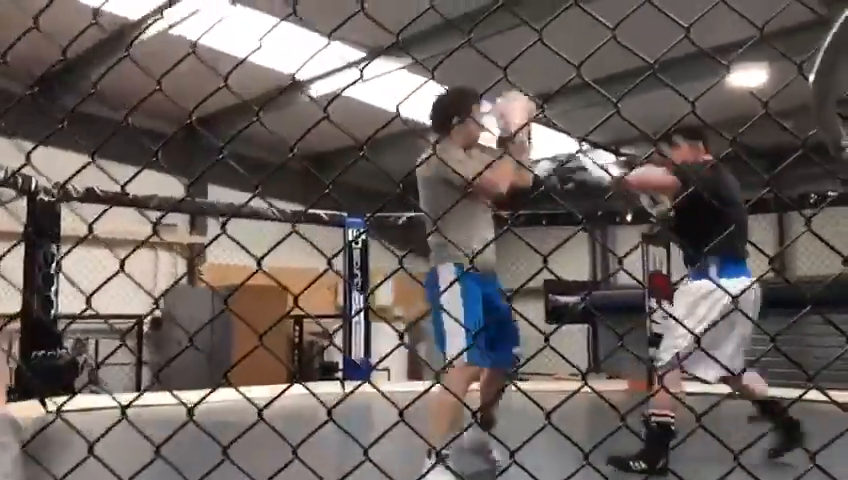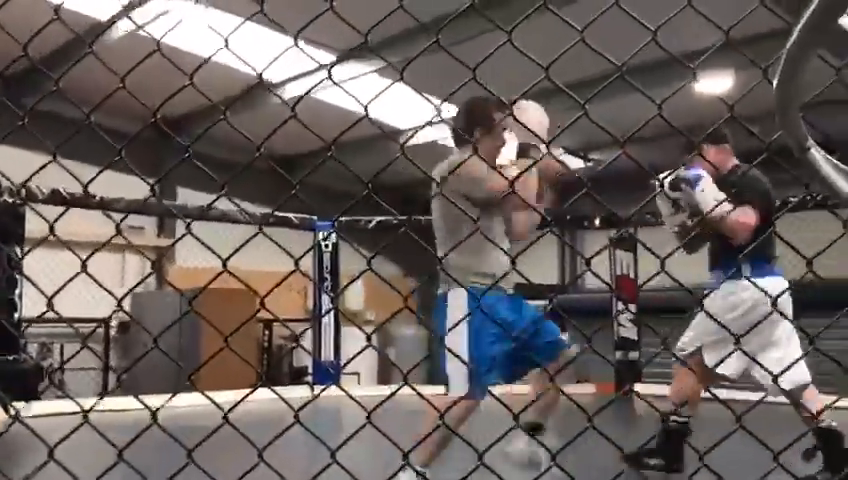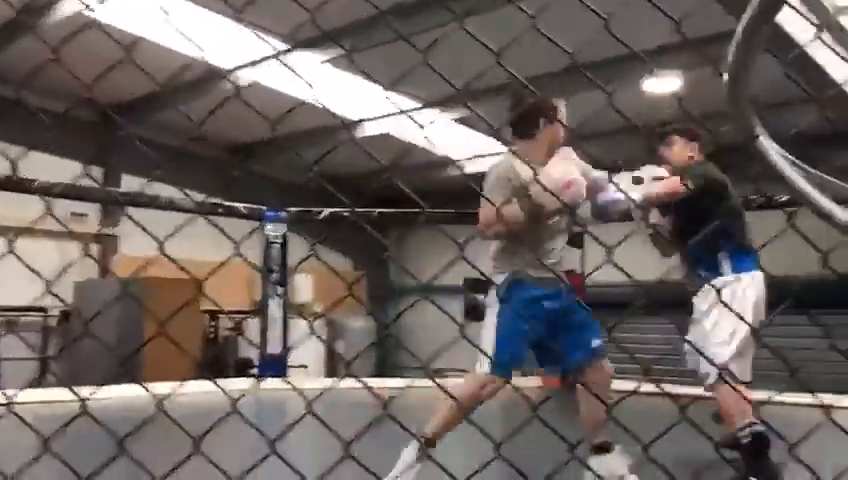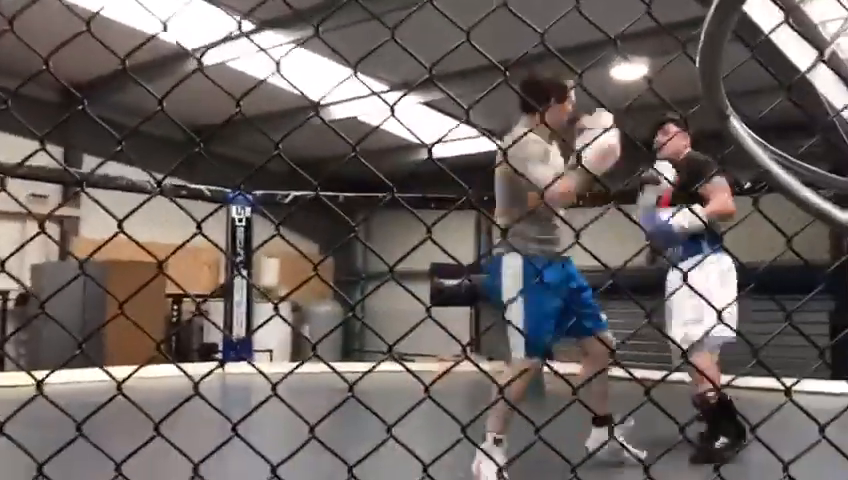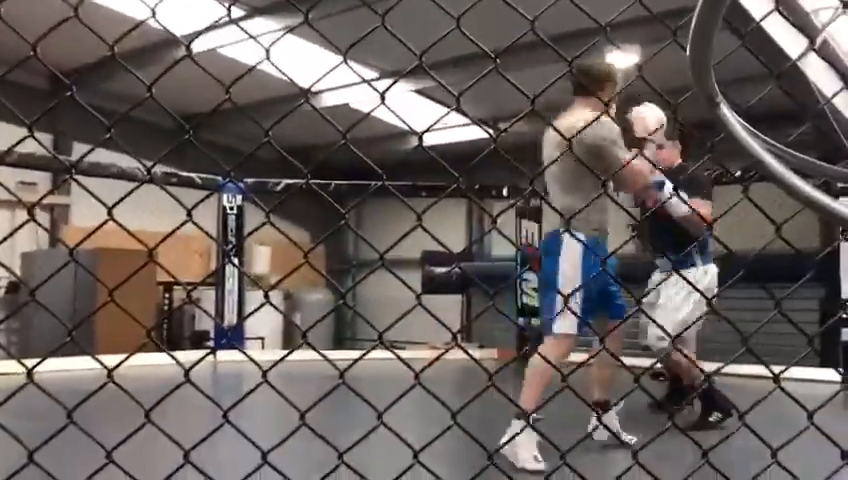
dt=0.3s
person 1, frame 1
left shoulder: (472, 159)
right shoulder: (438, 156)
left elbow: (521, 180)
right elbow: (501, 184)
left wrist: (518, 135)
right wrist: (512, 138)
left hip: (483, 274)
right hip: (456, 274)
left knee: (501, 363)
right knee: (464, 366)
left ankle: (483, 429)
person 1, frame 2
left shoulder: (485, 173)
right shoulder: (458, 167)
left elbow: (521, 228)
right elbow: (520, 197)
left wrist: (541, 165)
right wrist: (529, 151)
left hip: (502, 296)
right hip: (467, 299)
left knee: (559, 359)
right knee: (467, 397)
left ankle: (529, 437)
person 1, frame 3
left shoulder: (563, 162)
right shoulder: (510, 170)
right elbow: (491, 225)
right wrist: (542, 205)
left hip: (555, 290)
right hip: (516, 289)
left knee: (598, 372)
right knee: (489, 381)
person 1, frame 4
left shoulder: (544, 142)
right shoulder: (522, 143)
left elbow: (558, 187)
right elbow: (552, 198)
left wrist: (589, 138)
right wrist: (589, 166)
left hip: (553, 262)
right hip: (522, 263)
left knee: (601, 342)
right knee: (527, 360)
left ankle: (605, 435)
person 1, frame 5
left shoulder: (559, 127)
right shoulder: (597, 126)
right elbow: (637, 182)
left hip: (584, 242)
right hip: (575, 244)
right knee: (562, 336)
left ankle: (602, 417)
right ankle: (520, 428)
person 2, frame 1
left shoulder: (705, 173)
right shoulder: (716, 179)
left elbow: (648, 180)
right elbow: (682, 230)
left hip: (713, 282)
right hip: (739, 283)
left knee: (670, 362)
right knee: (729, 365)
left ankle: (653, 454)
right ankle: (785, 423)
person 2, frame 2
left shoulder: (747, 180)
right shoulder: (726, 187)
left elbow: (742, 232)
right elbow: (689, 242)
left wrist: (706, 194)
right wrist: (673, 203)
left hip: (745, 286)
right hip: (769, 288)
left knee: (691, 358)
right knee: (790, 376)
left ankle: (669, 449)
person 2, frame 3
left shoulder: (700, 173)
left elbow: (666, 188)
right elbow: (667, 245)
right wrist: (649, 207)
left hip: (730, 282)
right hip: (726, 282)
left knee: (718, 374)
right knee: (723, 370)
right ankle: (751, 434)
person 2, frame 4
left shoulder: (698, 163)
right shoulder: (667, 178)
left elbow: (725, 205)
right elbow: (656, 230)
left wrist: (679, 220)
left hip: (704, 264)
right hip: (681, 270)
left knee: (696, 345)
right knee: (697, 348)
left ankle: (723, 429)
right ankle: (728, 422)
person 2, frame 5
left shoulder: (691, 178)
left elbow: (703, 217)
left hip: (694, 272)
right hip: (667, 272)
left knee: (666, 342)
right knee: (662, 341)
left ankle: (713, 401)
right ankle: (678, 390)
